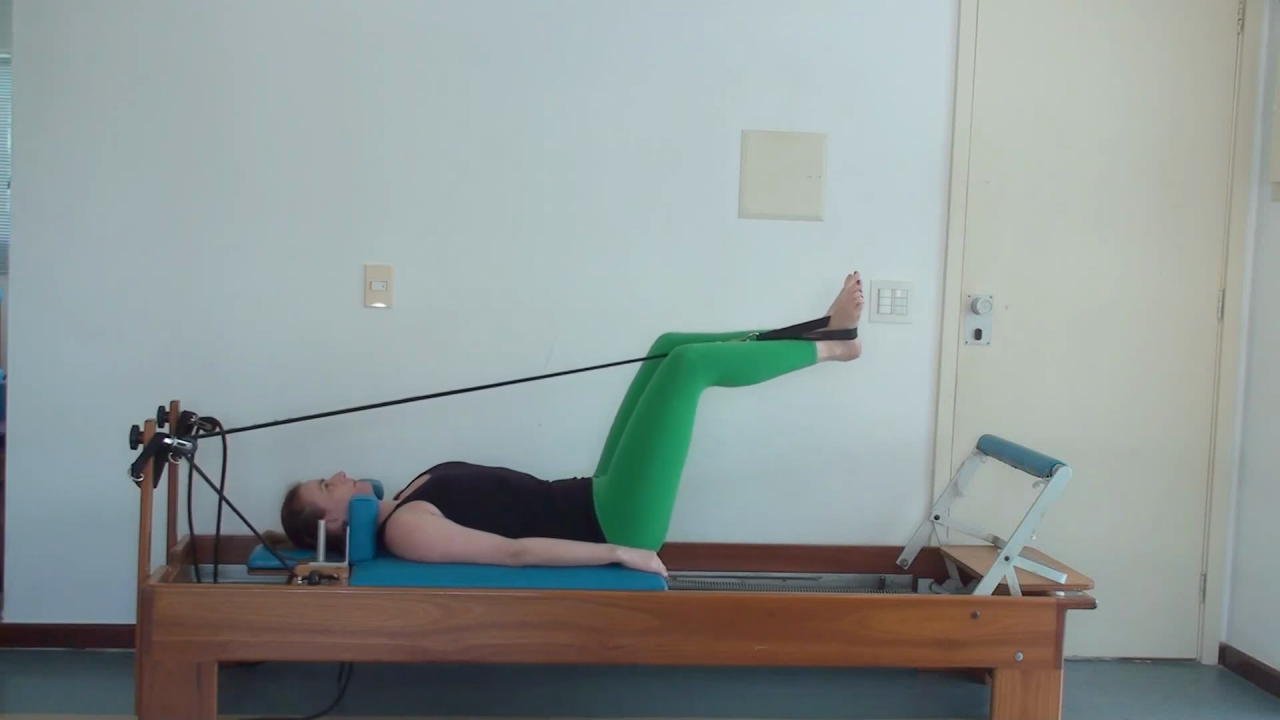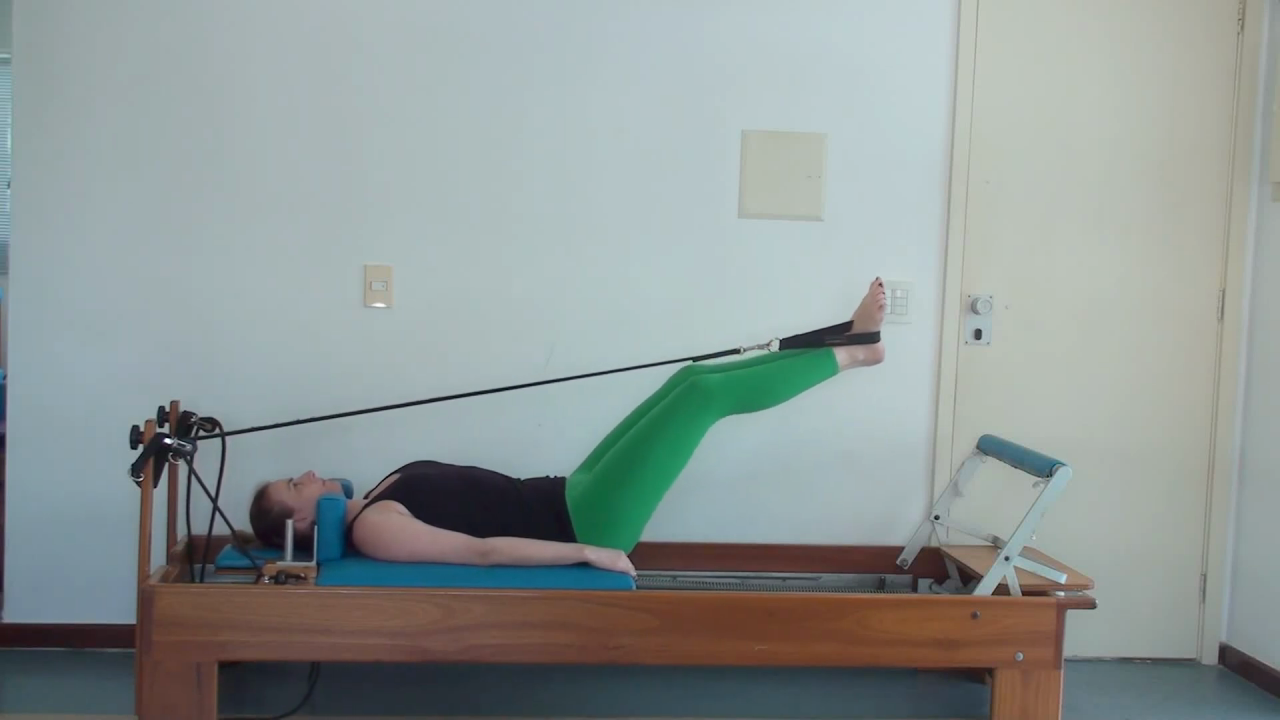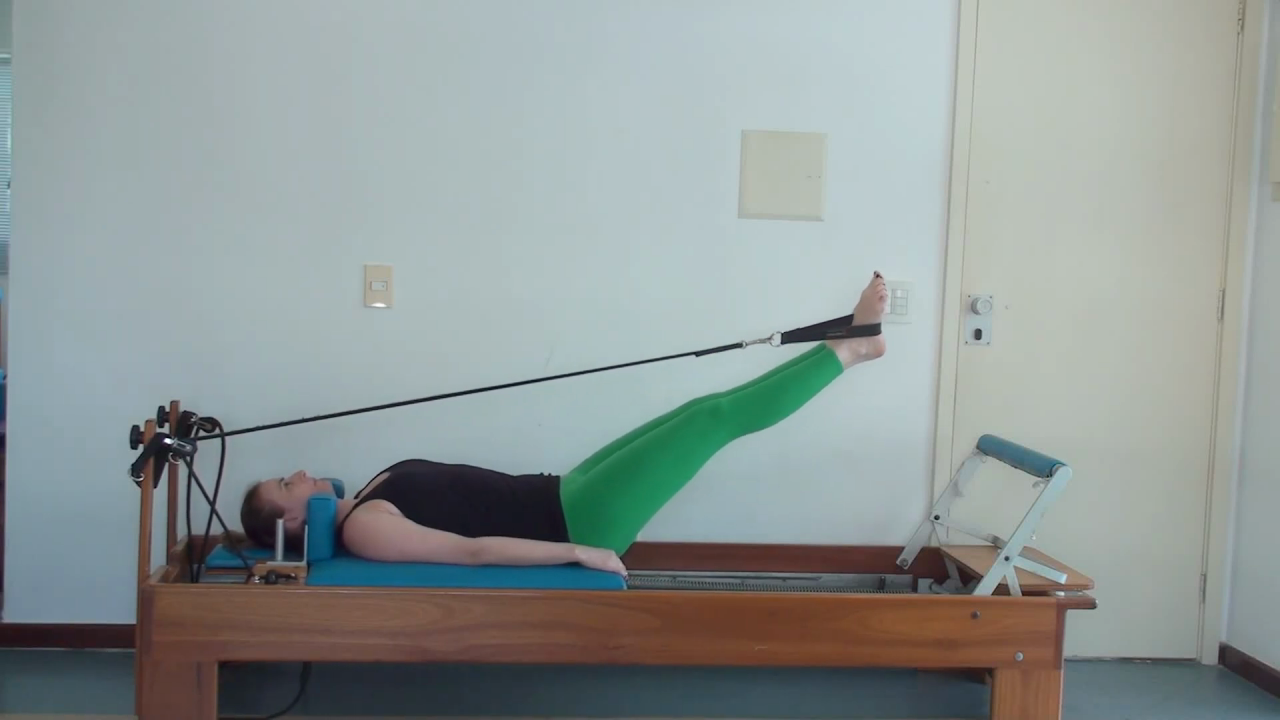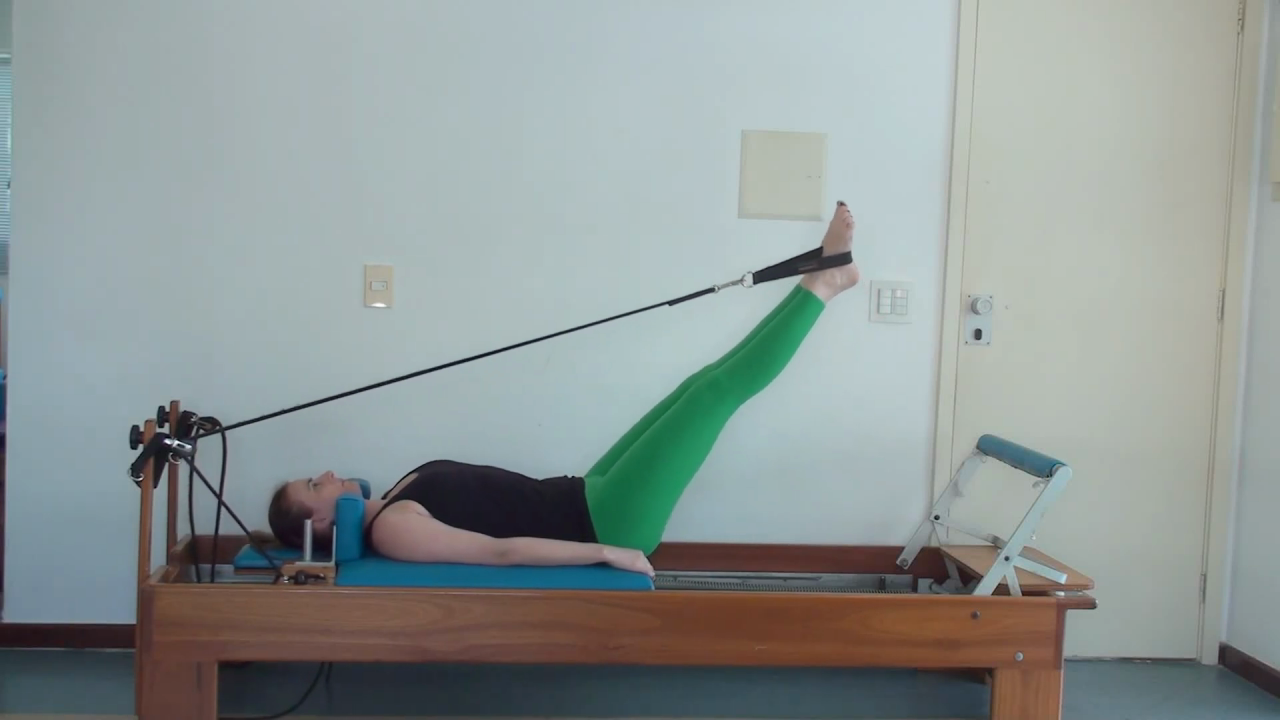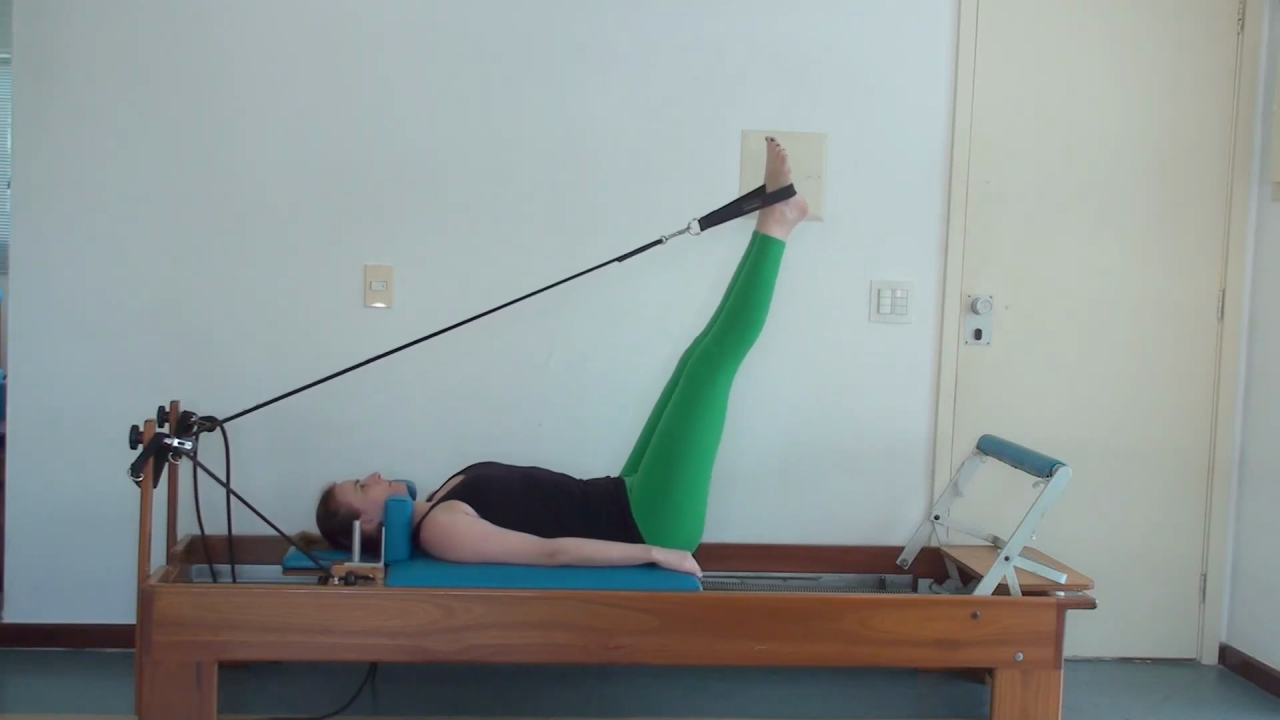
dt=1s
person 1, frame 1
left shoulder: (412, 498)
right shoulder: (405, 531)
right elbow: (514, 551)
right wrist: (620, 553)
left hip: (595, 497)
right hip: (612, 523)
left knee: (670, 347)
right knee: (689, 364)
left ankle: (815, 335)
right ankle: (827, 348)
person 1, frame 2
left shoulder: (378, 500)
right shoulder: (372, 530)
right elbow: (482, 551)
right wrist: (587, 553)
left hip: (567, 496)
right hip: (581, 522)
left knee: (692, 379)
right knee: (706, 393)
left ankle: (843, 343)
right ankle: (849, 355)
person 1, frame 3
left shoulder: (370, 498)
right shoulder: (362, 530)
right elbow: (471, 551)
right wrist: (578, 553)
left hip: (560, 494)
right hip: (573, 522)
left knee: (706, 407)
right knee: (717, 416)
left ankle: (846, 344)
right ankle: (846, 351)
person 1, frame 4
left shoulder: (398, 500)
right shoulder: (391, 531)
right elbow: (498, 551)
right wrist: (604, 552)
left hip: (584, 497)
right hip: (600, 522)
left knee: (705, 383)
right knee: (717, 390)
left ankle: (820, 281)
right ankle: (818, 286)
person 1, frame 5
left shoulder: (442, 502)
right shoulder: (441, 530)
right elbow: (549, 552)
right wrist: (654, 553)
left hip: (624, 499)
right hip: (650, 523)
left knee: (703, 357)
right knee: (715, 358)
right ankle: (772, 225)
